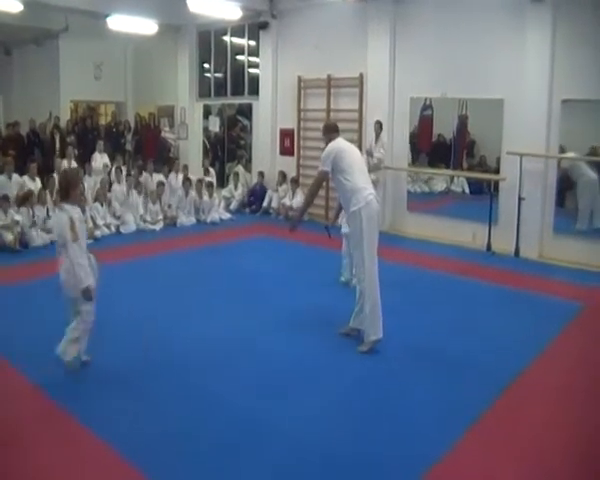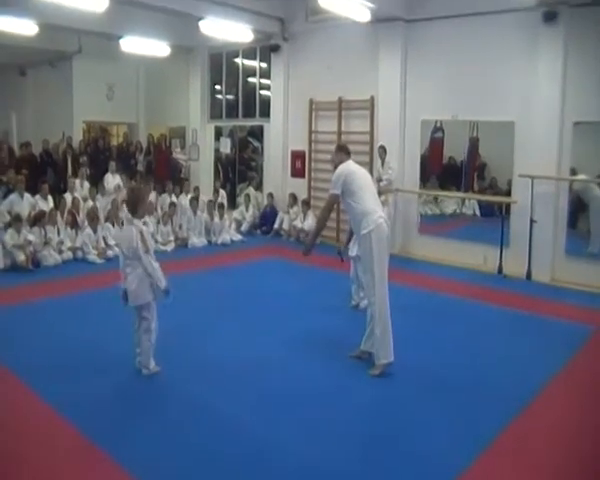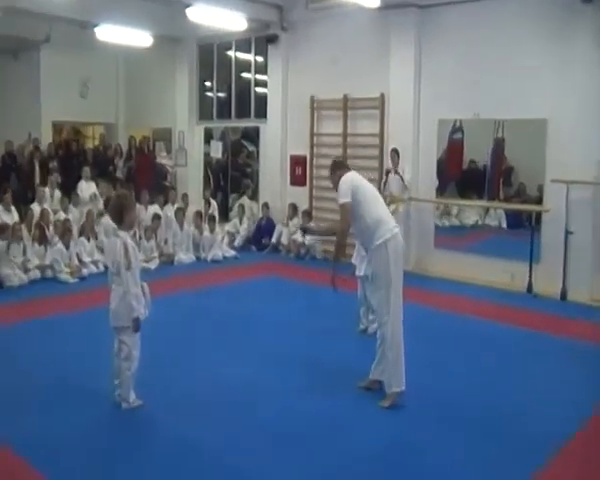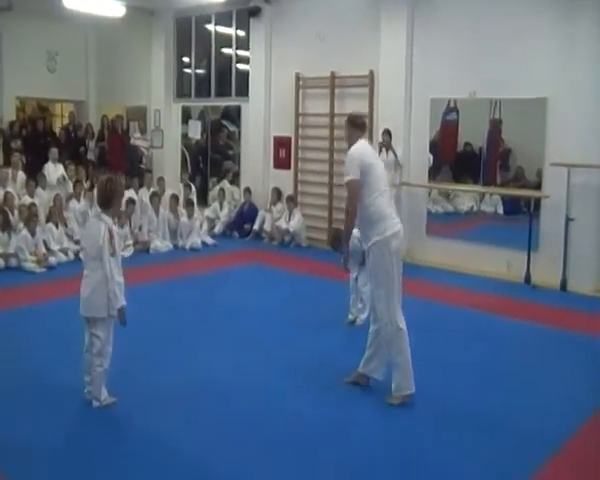
dt=0.7s
person 1, frame 1
left shoulder: (332, 149)
right shoulder: (348, 147)
left elbow: (316, 185)
left wrist: (299, 214)
right wrist: (335, 216)
left hip: (361, 209)
right hip: (365, 206)
left knee: (366, 270)
right knee: (361, 269)
left ankle: (372, 333)
right ankle: (358, 324)
person 1, frame 2
left shoulder: (342, 171)
right shoulder: (358, 171)
left elbow: (327, 210)
left wrist: (312, 240)
left hip: (371, 232)
right hip: (374, 229)
left knee: (377, 293)
right knee: (371, 292)
left ankle: (383, 357)
right ankle: (369, 346)
person 1, frame 3
left shoulder: (345, 181)
right shoulder: (356, 180)
left elbow: (344, 225)
right elbow: (345, 225)
left wrist: (335, 262)
right wrist: (314, 230)
left hip: (385, 243)
right hip: (385, 243)
left knee: (389, 315)
right knee: (382, 313)
left ankle: (394, 386)
right ankle: (379, 375)
person 1, frame 4
left shoulder: (354, 153)
right shoulder: (370, 152)
left elbow: (352, 204)
left wrist: (344, 245)
right wrist: (364, 245)
left hip: (382, 237)
right hip: (385, 234)
left knee: (389, 314)
right knee: (379, 311)
person 2, frame 1
left shoulder: (60, 213)
right shoulder: (73, 216)
right elbow: (77, 253)
right wrist: (86, 283)
left hip: (68, 272)
right hip: (78, 273)
left knee: (80, 314)
right knee: (86, 316)
left ankle: (79, 354)
right ankle: (66, 352)
person 2, frame 2
left shoulder: (124, 230)
right shoulder: (140, 232)
left elbow: (123, 261)
right elbow: (149, 262)
left wrist: (125, 286)
right wrist: (163, 284)
left hip: (132, 283)
right hip: (144, 284)
left knee: (140, 325)
right knee: (148, 326)
left ankle: (141, 361)
right ankle: (147, 365)
person 2, frame 3
left shoulder: (114, 241)
right shoulder: (126, 244)
right elbow: (131, 282)
right wrist: (136, 312)
left hip: (117, 304)
right hip: (128, 306)
left knee: (121, 350)
right knee: (130, 353)
left ankle: (120, 392)
right ankle: (127, 397)
person 2, frame 4
left shoulder: (91, 223)
right shoulder: (108, 229)
right elbow: (112, 270)
right wrist: (120, 303)
left hip: (89, 293)
right hip: (102, 296)
left knee: (91, 344)
right knee: (101, 347)
left ankle: (91, 388)
right ankle: (98, 395)
